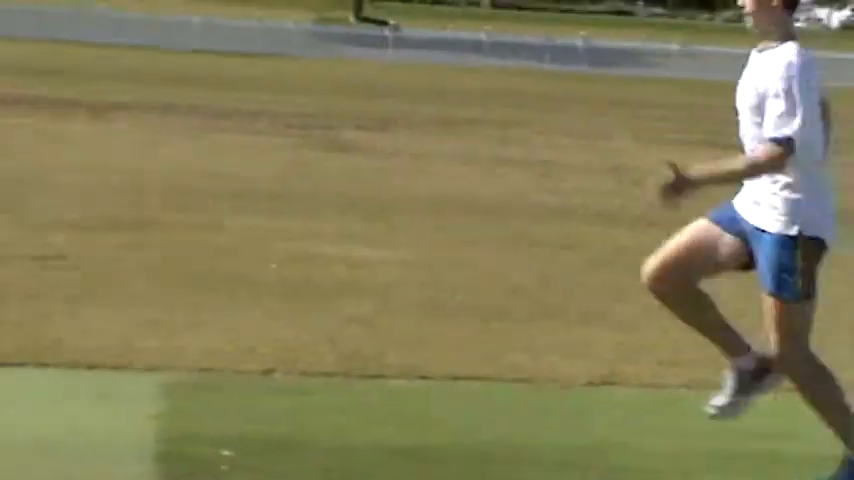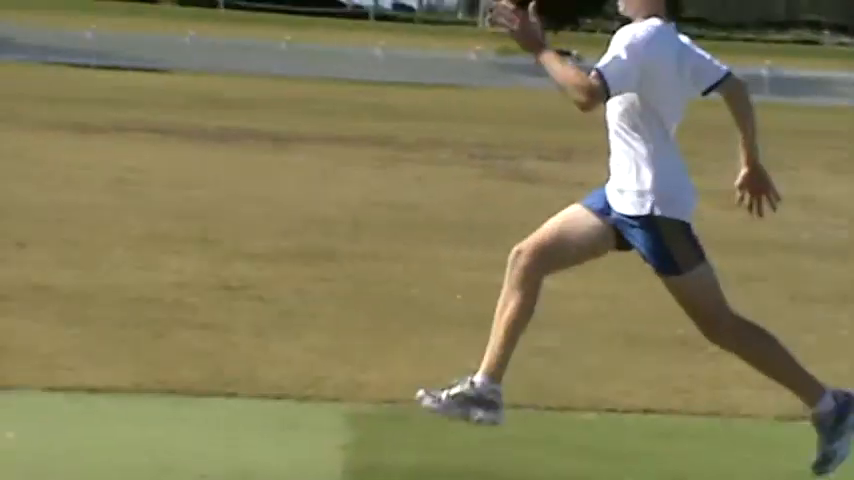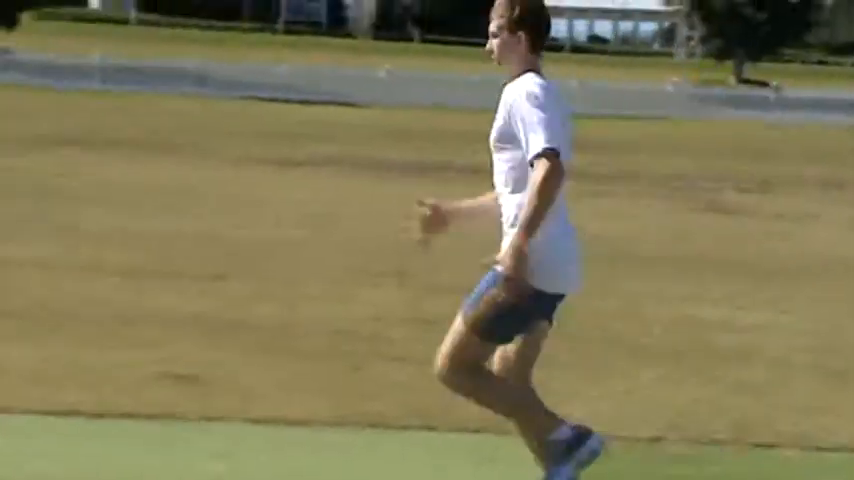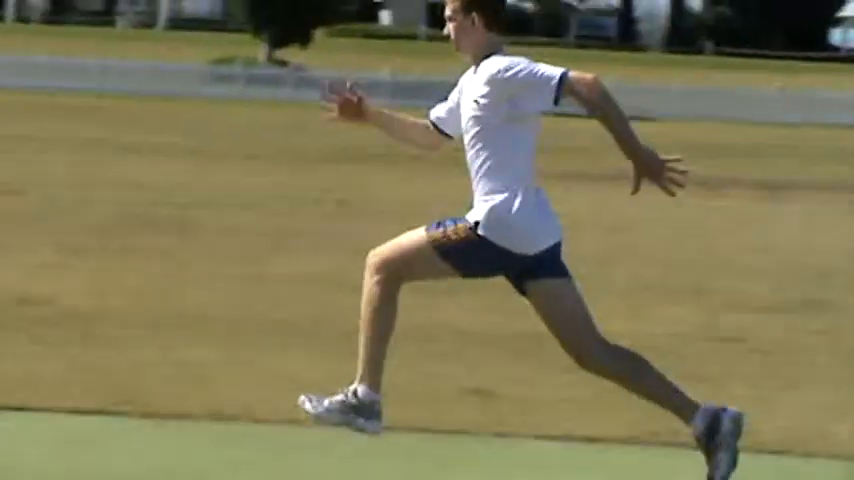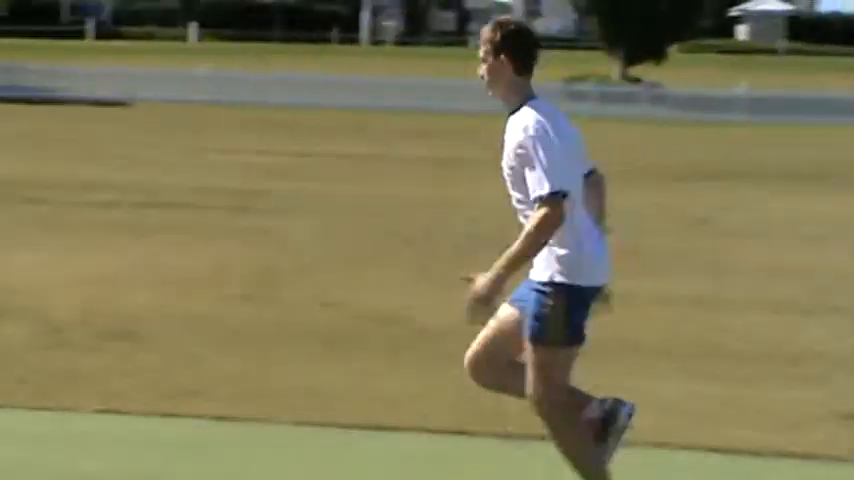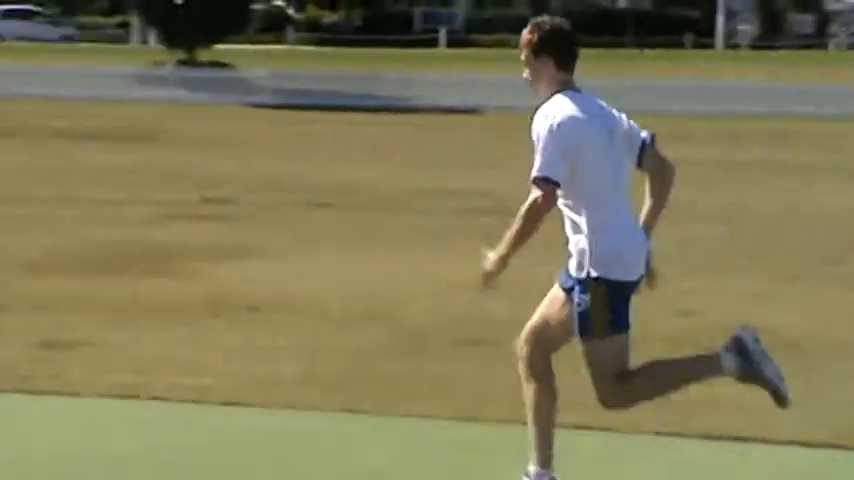
dt=0.2s
person 1, frame 1
left shoulder: (788, 65)
right shoulder: (766, 57)
left elbow: (780, 154)
left wrist: (698, 178)
left hip: (789, 221)
right hip: (752, 208)
left knee: (792, 357)
right knee: (658, 276)
right ankle: (747, 364)
person 1, frame 2
right shoulder: (675, 45)
left elbow: (587, 95)
right elbow: (736, 89)
left wrist: (538, 47)
right wrist: (751, 164)
left hip: (652, 202)
right hip: (623, 194)
left knee: (720, 326)
right knee: (527, 257)
right ankle: (482, 390)
person 1, frame 3
left shoulder: (525, 94)
right shoulder: (544, 95)
left elbow: (551, 171)
left wrist: (517, 246)
right wrist: (453, 212)
left hip: (531, 263)
right hip: (551, 266)
left knee: (453, 370)
right knee: (508, 384)
left ankle: (566, 437)
person 1, frame 4
left shoulder: (503, 73)
right shoulder: (473, 80)
left elbow: (589, 85)
right elbow: (430, 134)
left wrist: (639, 154)
right wrist: (368, 115)
left hip: (497, 228)
right hip: (532, 234)
left knee: (381, 266)
right knee: (590, 354)
left ankle: (364, 399)
right ankle: (705, 420)
person 1, frame 5
left shoulder: (529, 128)
right shoulder: (551, 120)
left elbow: (552, 214)
right elbow: (593, 186)
left wrist: (495, 277)
left hip: (564, 274)
right hip: (565, 271)
left knee: (549, 401)
right knee: (480, 366)
right ankle: (601, 412)
person 1, frame 6
left shoulder: (550, 117)
right shoulder: (604, 114)
left elbow: (541, 199)
right elbow: (662, 168)
left wrist: (500, 257)
right wrist: (641, 241)
left hip: (599, 264)
right hip: (622, 259)
left knee: (615, 394)
right knee: (531, 347)
left ankle: (730, 357)
